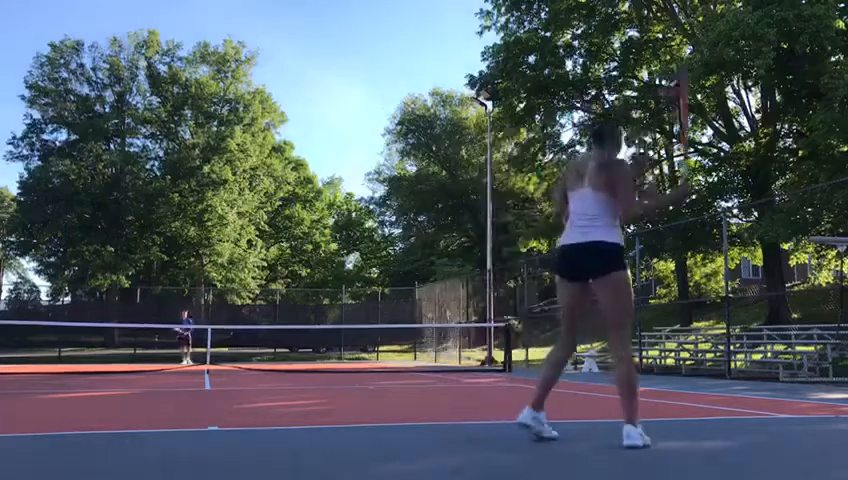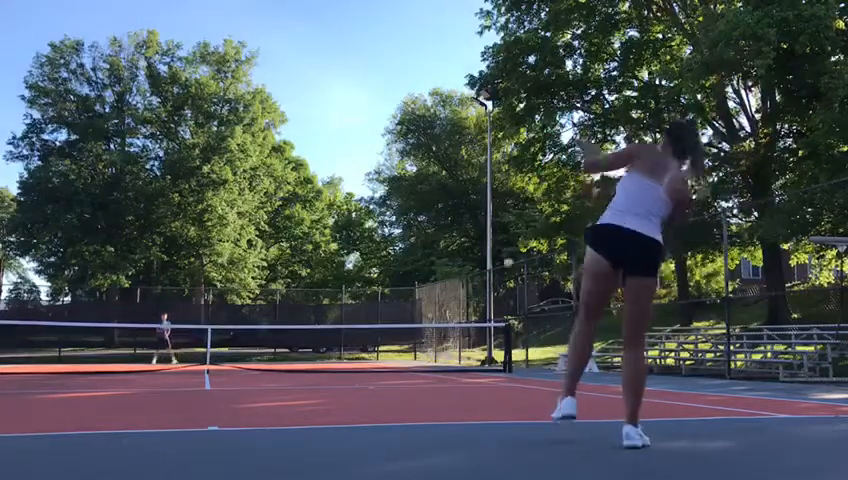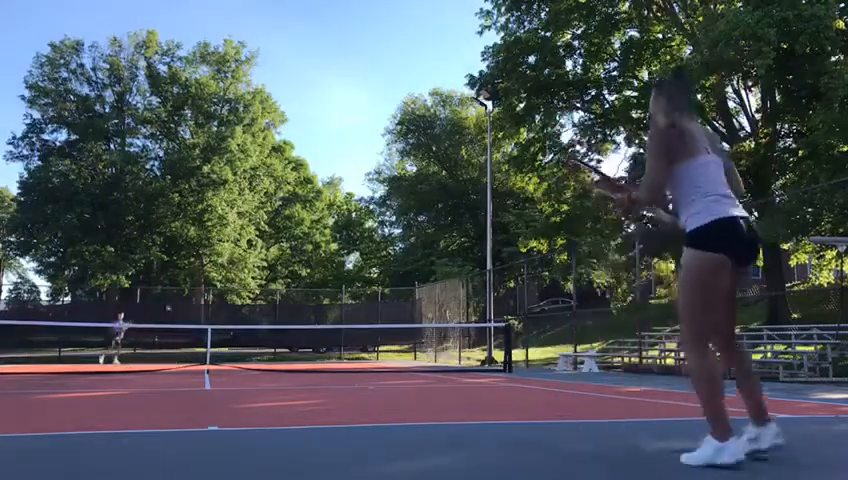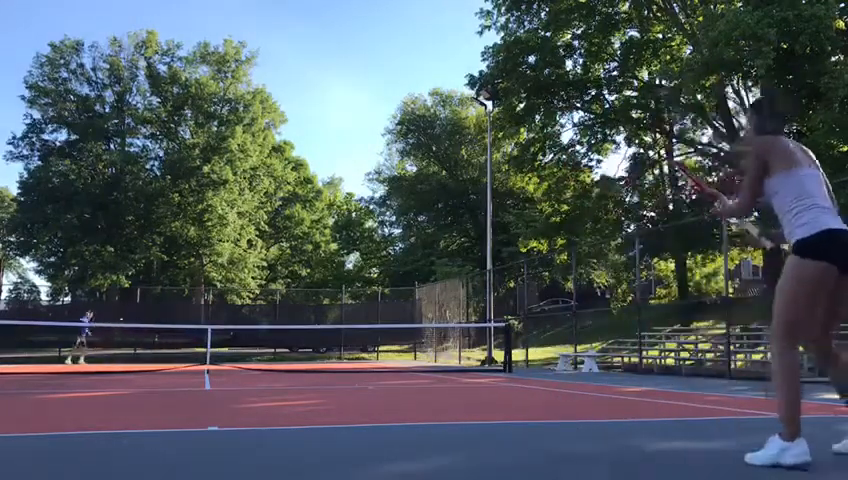
dt=1s
person 1, frame 1
left shoulder: (571, 168)
right shoulder: (617, 167)
right elbow: (629, 213)
right wrist: (672, 198)
left hip: (568, 252)
right hip: (604, 253)
left knee: (566, 340)
right knee: (621, 341)
left ankle: (533, 411)
right ankle: (631, 426)
person 1, frame 2
left shoulder: (645, 152)
right shoulder: (683, 187)
left elbow: (591, 165)
left wrist: (589, 150)
left hip: (611, 236)
right hip: (648, 247)
left knee: (586, 318)
right knee: (634, 340)
left ankle: (568, 396)
right ankle: (632, 426)
person 1, frame 3
left shoulder: (664, 131)
right shoulder: (704, 134)
left elbow: (651, 194)
right elbow: (736, 188)
left wrist: (631, 198)
left hip: (709, 236)
right hip: (740, 231)
left knee: (694, 341)
right knee: (722, 336)
left ankle: (722, 440)
right ankle: (761, 425)
person 1, frame 4
left shoulder: (759, 146)
right shoulder: (803, 151)
left elbow: (745, 205)
left wrist: (725, 208)
right wrist: (789, 233)
left hip: (816, 245)
left knee: (782, 340)
right knee: (817, 343)
left ankle: (789, 441)
